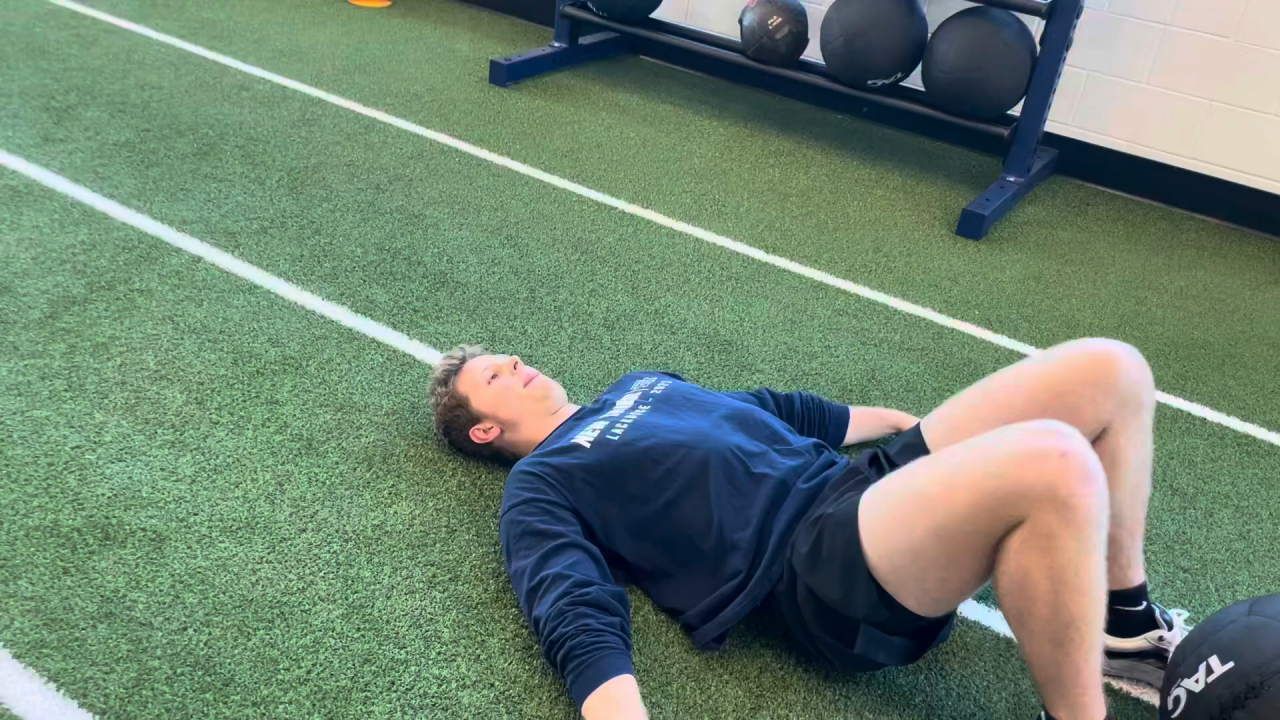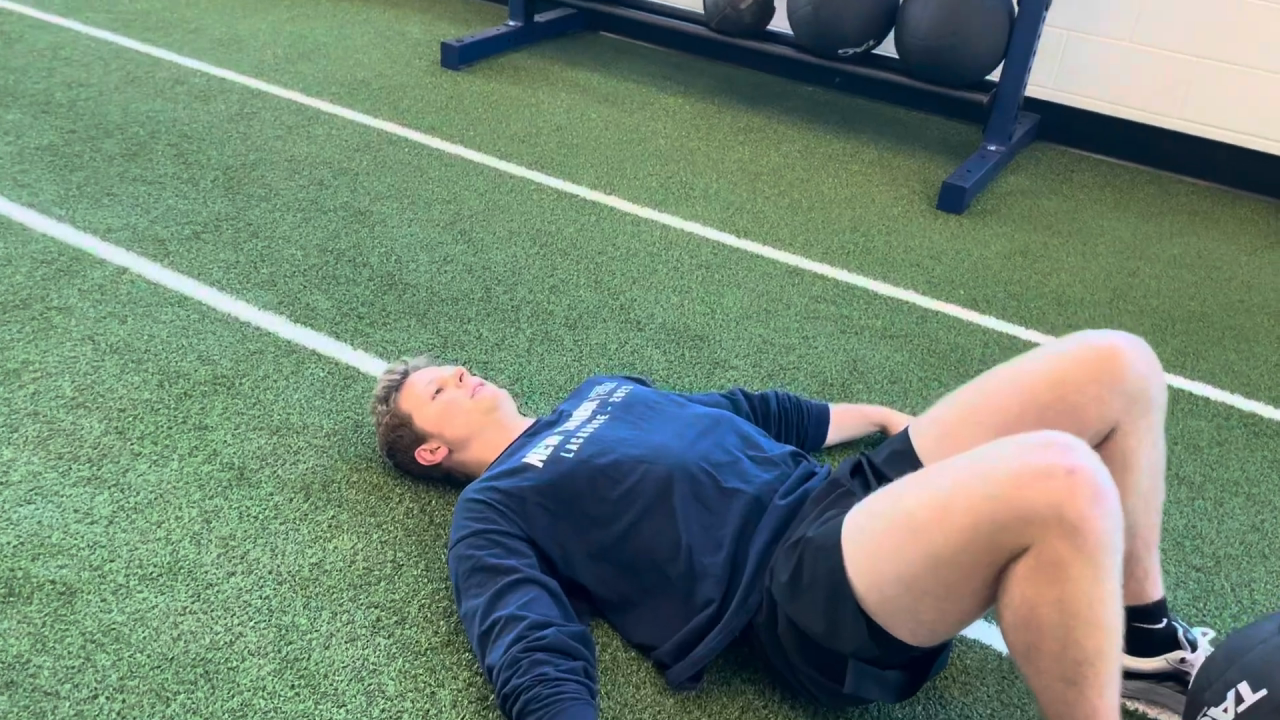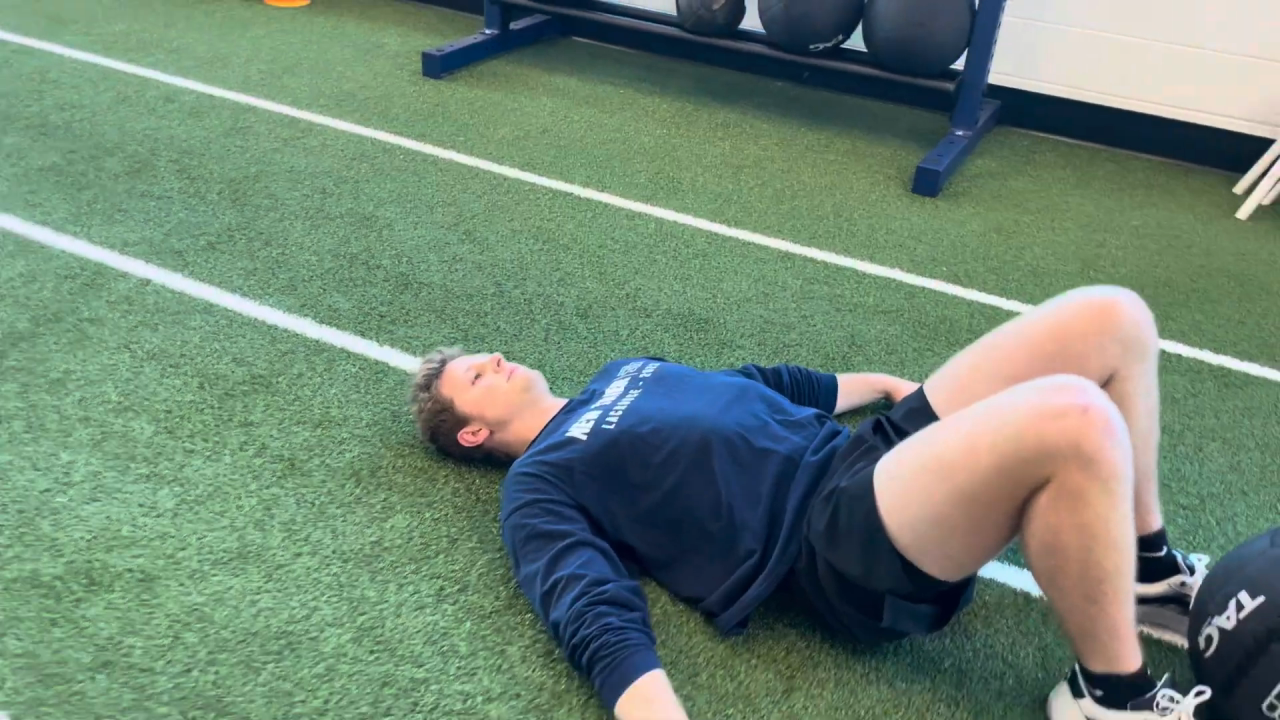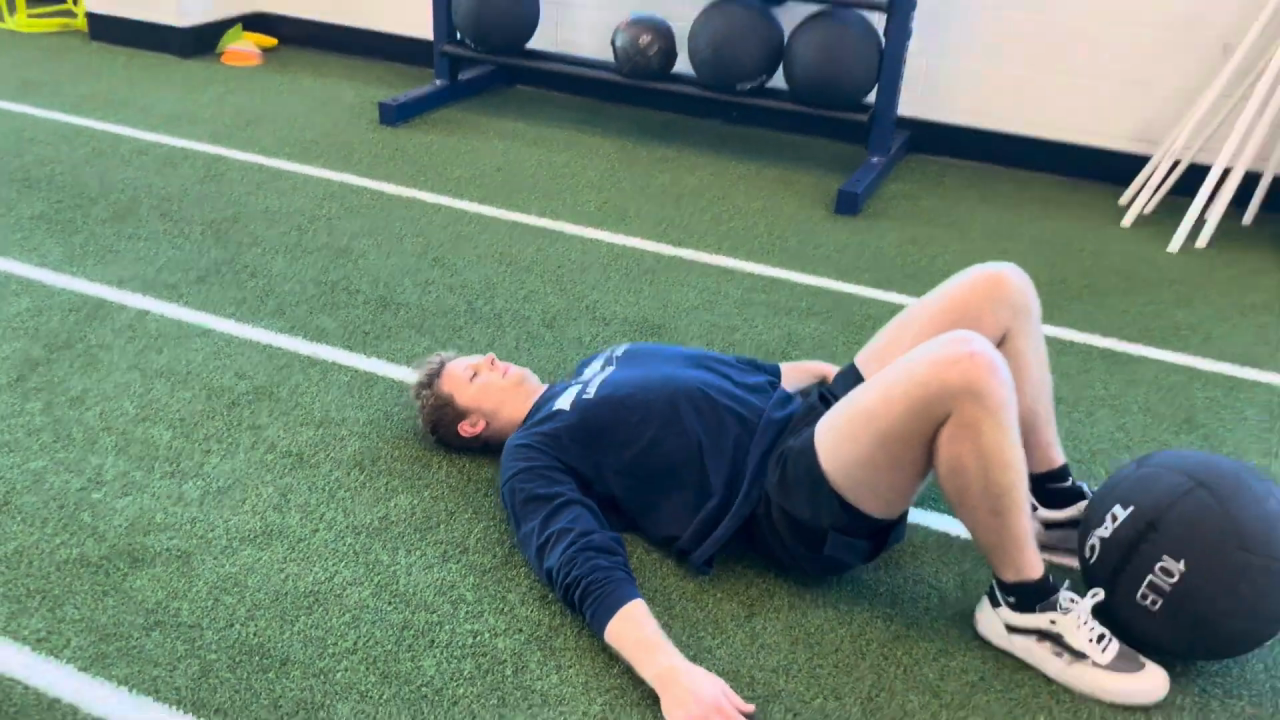
dt=0.7s
person 1, frame 1
left shoulder: (640, 383)
right shoulder: (539, 488)
right elbow: (580, 622)
left wrist: (902, 417)
left hip: (857, 481)
right hip: (816, 565)
left knee: (1109, 371)
right knee: (1053, 466)
left ankle: (1122, 623)
person 1, frame 2
left shoulder: (600, 391)
right shoulder: (493, 512)
left wrist: (883, 416)
left hip: (843, 493)
right hip: (802, 590)
left knee: (1114, 366)
right knee: (1061, 485)
left ankle: (1142, 641)
person 1, frame 3
left shoulder: (623, 370)
right shoulder: (539, 487)
right elbow: (600, 619)
left wrist: (881, 382)
left hip: (864, 452)
right hip: (838, 541)
left knee: (1110, 318)
right knee: (1073, 421)
left ankle: (1145, 577)
person 1, frame 4
left shoulder: (596, 368)
right shoulder: (532, 460)
right elbow: (589, 571)
left wrist: (829, 371)
left hip: (807, 419)
right hip: (795, 497)
left knee: (999, 288)
right knee: (967, 367)
left ankle: (1055, 505)
right ankle: (1027, 609)
